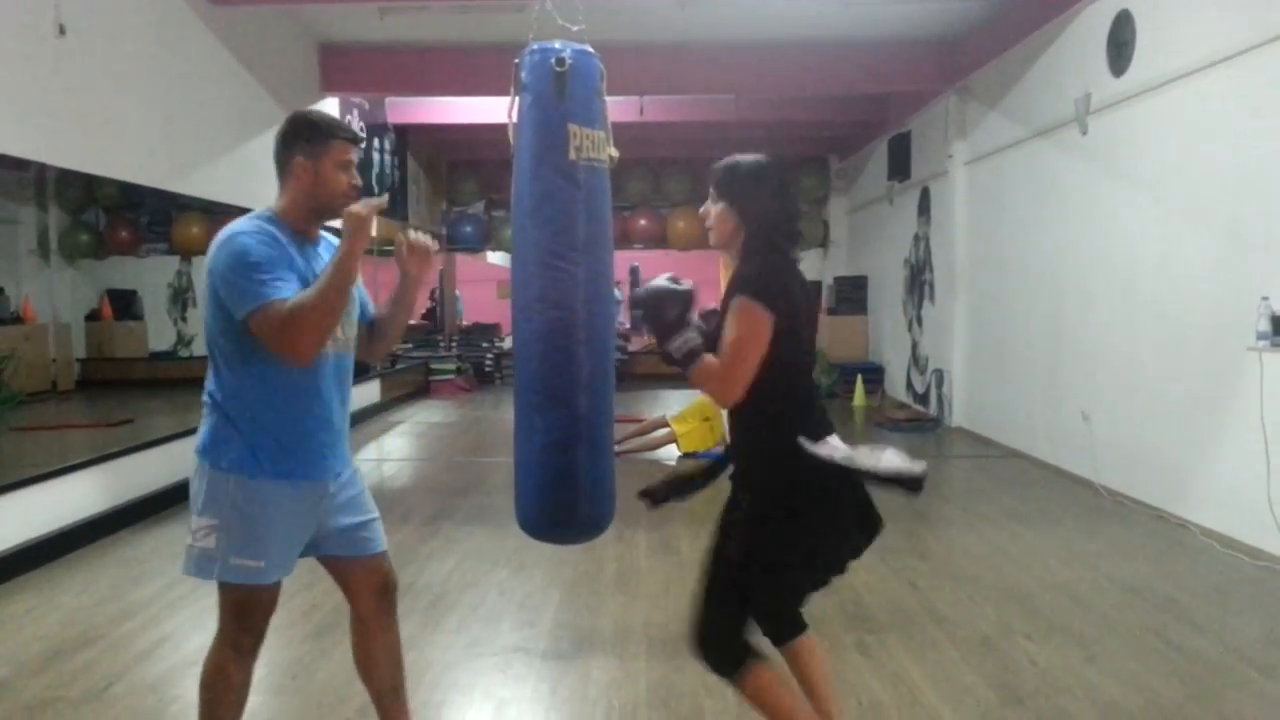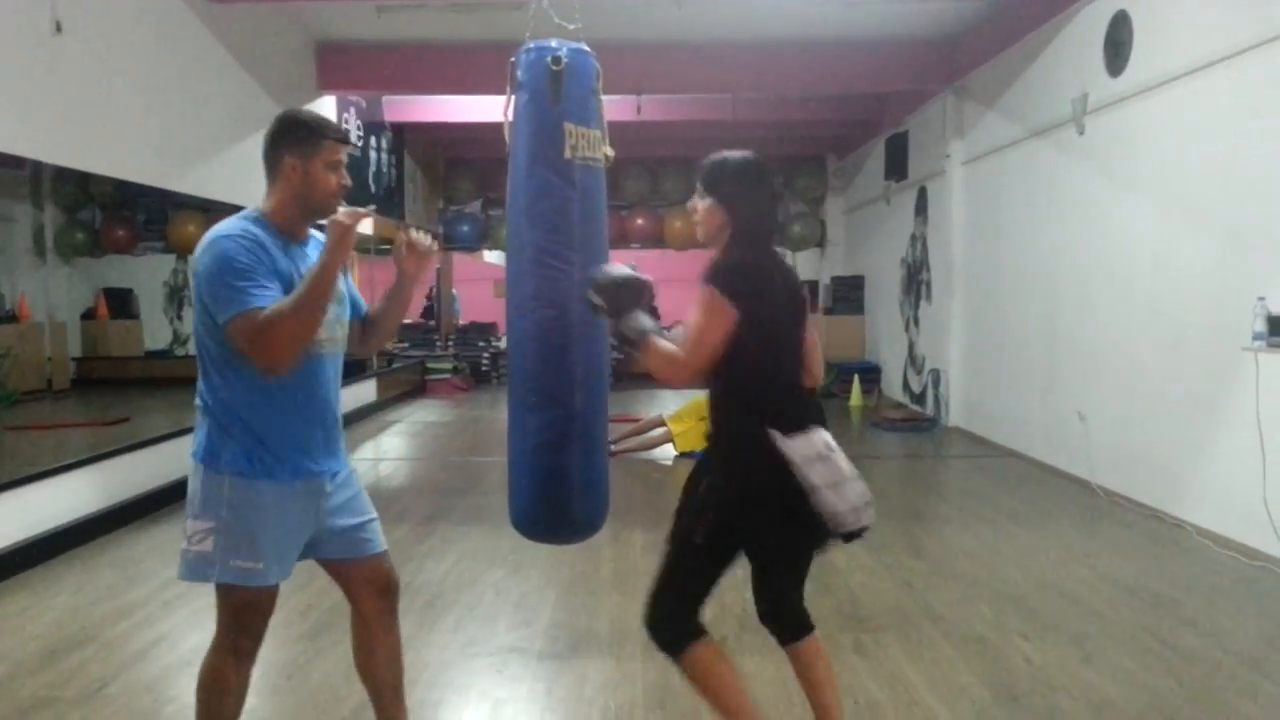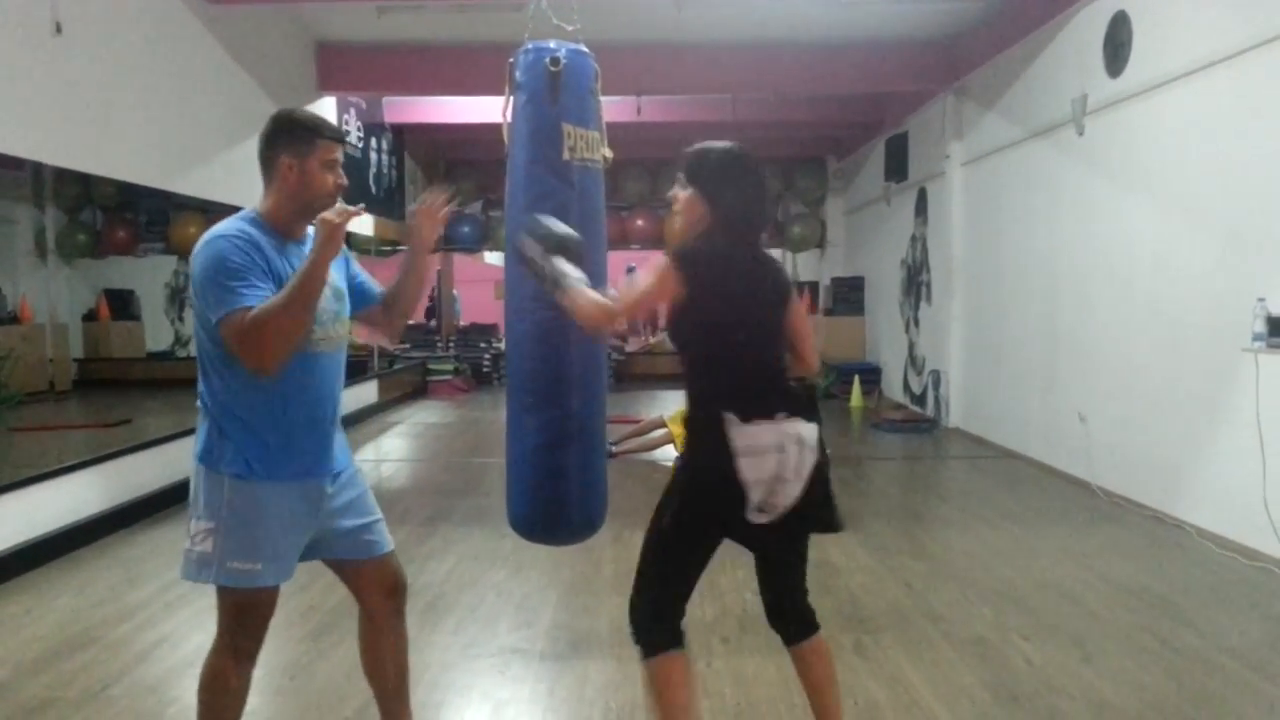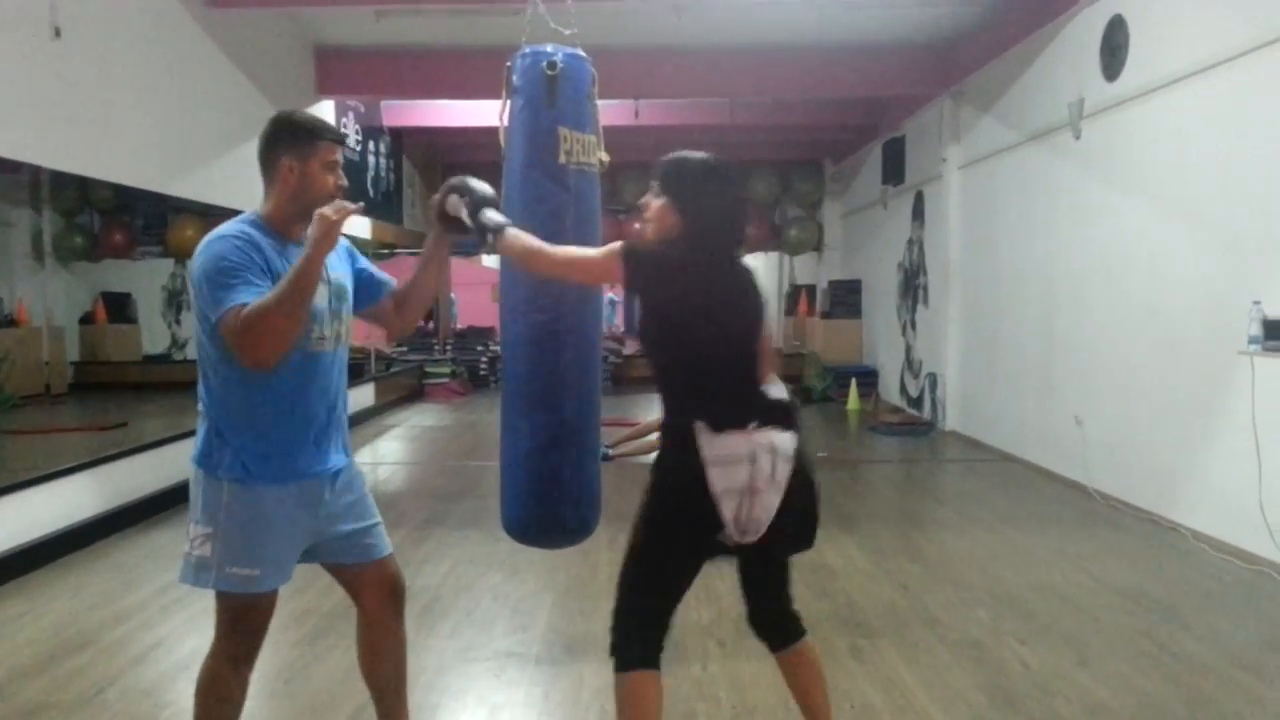
dt=0.1s
person 1, frame 1
left shoulder: (330, 250)
right shoulder: (245, 245)
left elbow: (372, 345)
right elbow: (296, 343)
left wrist: (412, 278)
right wrist: (354, 250)
left hip: (330, 467)
right hip: (251, 470)
left knee: (377, 592)
right knee: (243, 627)
person 1, frame 2
left shoulder: (323, 245)
right shoulder: (232, 247)
left elbow: (368, 340)
right elbow: (269, 353)
left wrist: (407, 278)
right wrist: (331, 262)
left hip: (326, 467)
right hip: (248, 475)
left knee: (377, 590)
right knee: (242, 630)
person 1, frame 3
left shoulder: (327, 247)
right shoulder: (229, 247)
left elbow: (389, 321)
right elbow: (260, 351)
left wrist: (418, 250)
right wrist: (319, 257)
left hip: (331, 466)
right hip: (249, 475)
left knee: (386, 590)
right knee: (242, 631)
person 1, frame 4
left shoulder: (334, 250)
right shoulder: (228, 250)
left elbow: (400, 312)
right elbow: (260, 348)
left wrist: (439, 244)
right wrist: (314, 253)
left hip: (331, 469)
right hip: (249, 478)
left knee: (383, 593)
right knee: (241, 636)
person 2, frame 1
left shoulder: (756, 284)
right shoulder: (774, 277)
left elbow: (726, 388)
left wrist: (674, 333)
right wrist: (683, 332)
left hip: (776, 474)
right hip: (797, 467)
left knee: (718, 635)
right knee: (775, 606)
person 2, frame 2
left shoulder: (730, 277)
right shoulder: (781, 276)
left elbow: (680, 369)
right elbow: (811, 373)
left wrist: (630, 320)
left hip: (746, 462)
right hip: (797, 465)
left knee: (670, 614)
right knee: (781, 606)
person 2, frame 3
left shoulder: (692, 262)
right shoulder: (769, 270)
left elbow: (599, 315)
right elbow: (808, 361)
left wrist: (549, 264)
left hip: (721, 451)
right hip: (780, 452)
left knee: (653, 610)
right knee: (790, 606)
person 2, frame 4
left shoulder: (654, 265)
right shoulder: (735, 278)
left elbow: (545, 260)
right elbow: (765, 367)
left wrist: (485, 215)
left hip: (696, 462)
right hip: (753, 461)
left knee: (637, 628)
right knee: (774, 614)
